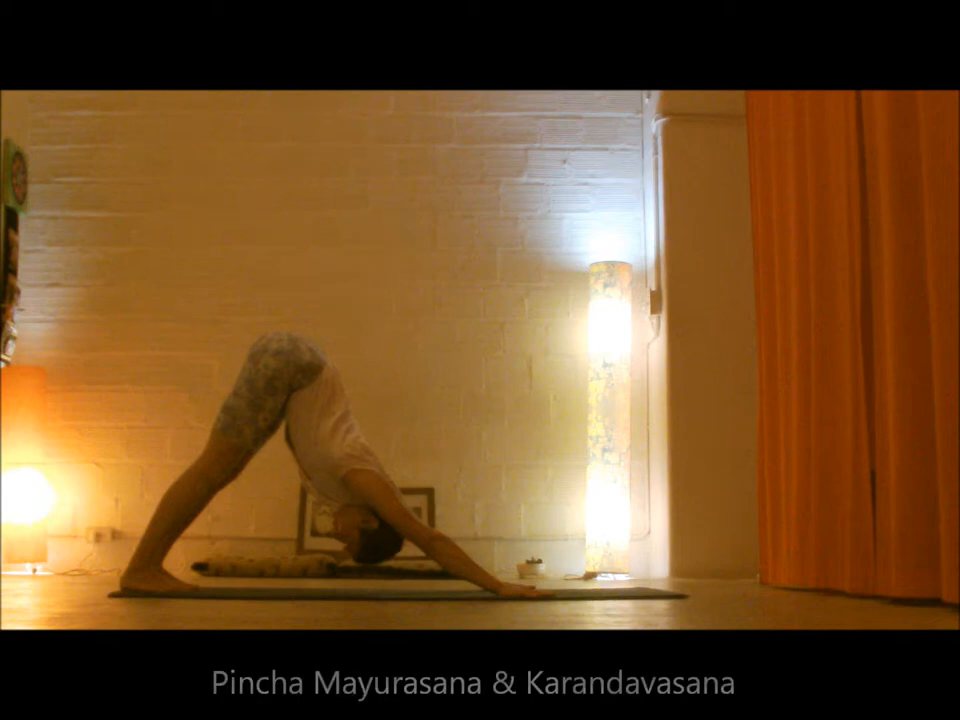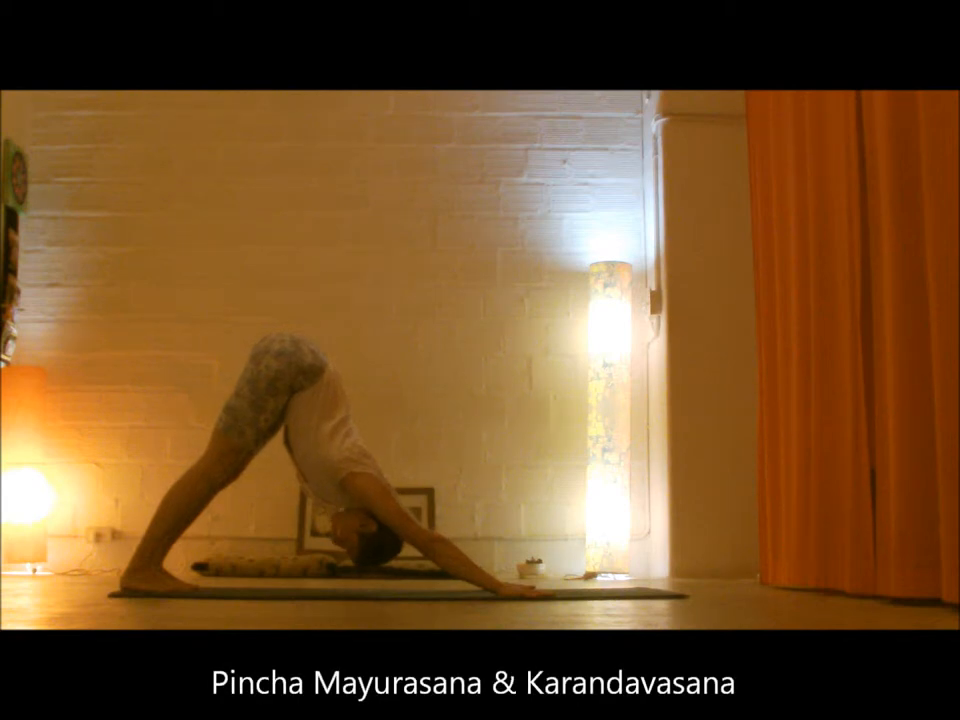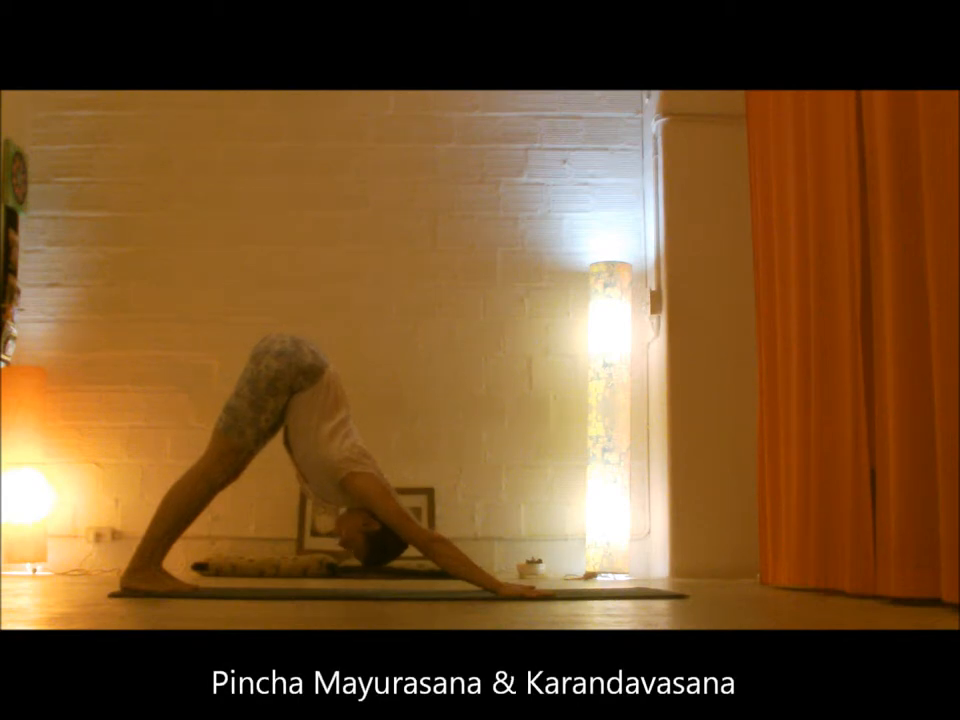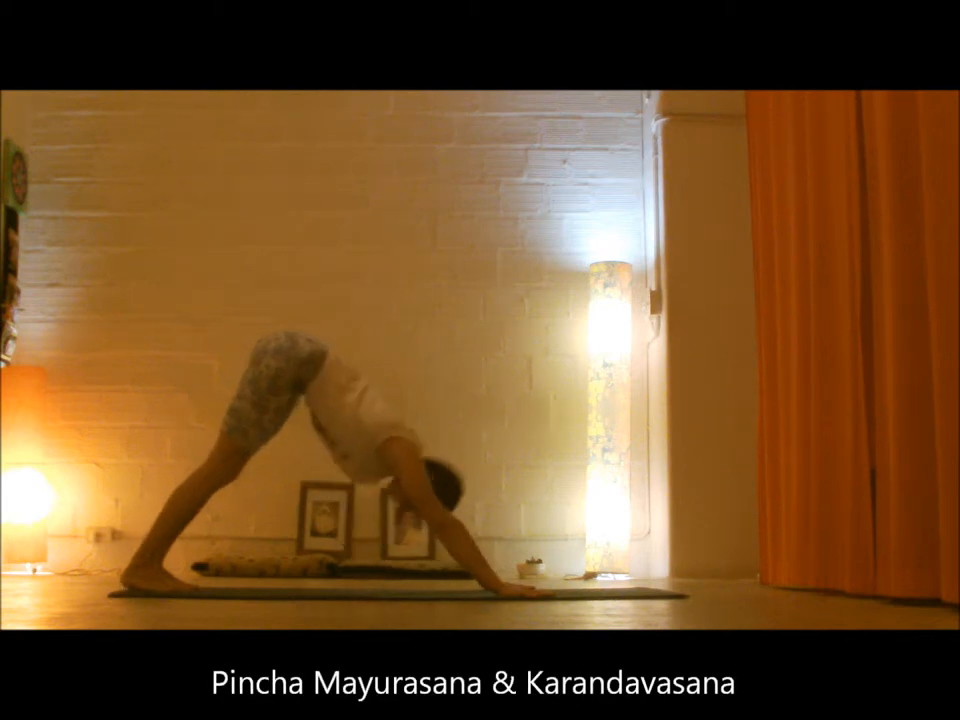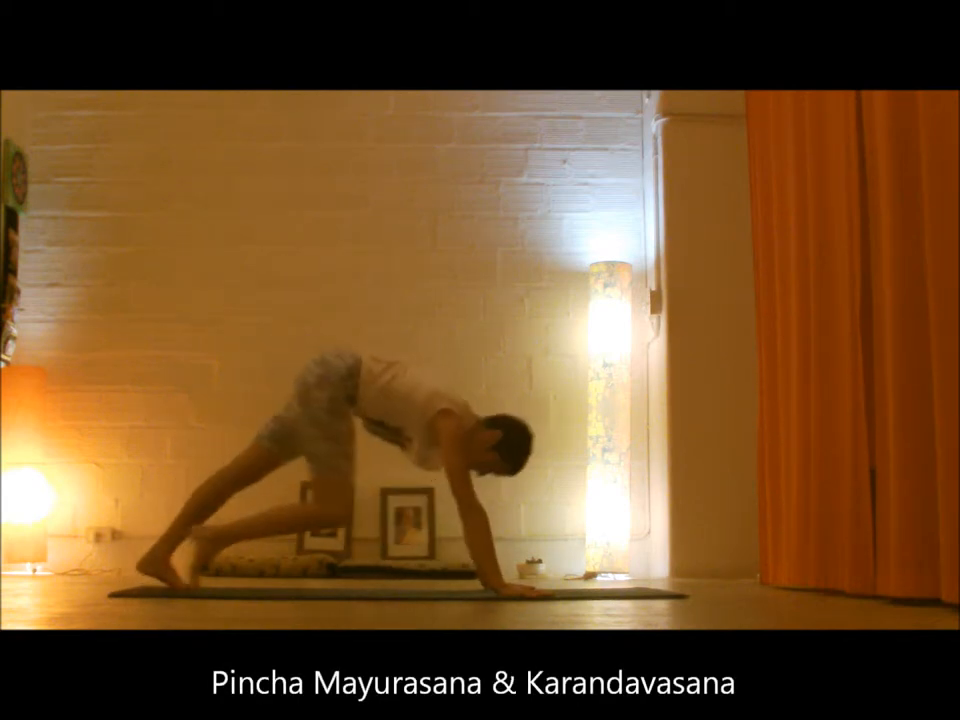
dt=0.4s
person 1, frame 1
right shoulder: (360, 481)
left elbow: (430, 540)
right elbow: (431, 540)
left hip: (291, 367)
right hip: (283, 359)
left knee: (224, 472)
right knee: (212, 468)
left ankle: (149, 566)
right ankle: (140, 568)
person 1, frame 2
right shoulder: (358, 484)
left elbow: (429, 542)
right elbow: (430, 542)
left hip: (291, 367)
right hip: (285, 360)
left knee: (225, 473)
right knee: (215, 468)
left ankle: (149, 566)
right ankle: (140, 567)
person 1, frame 3
left shoulder: (366, 489)
right shoulder: (360, 484)
left elbow: (428, 543)
right elbow: (429, 542)
left hip: (294, 369)
right hip: (285, 360)
left knee: (225, 473)
right knee: (214, 468)
left ankle: (149, 566)
right ankle: (140, 568)
person 1, frame 4
left shoulder: (404, 455)
right shoulder: (401, 454)
left elbow: (445, 525)
right elbow: (445, 524)
left wrist: (487, 578)
right wrist: (497, 585)
left hip: (294, 363)
right hip: (287, 359)
left knee: (224, 468)
right knee: (221, 468)
left ankle: (150, 564)
right ankle: (142, 565)
person 1, frame 5
left shoulder: (462, 429)
right shoulder: (454, 427)
left elbow: (470, 511)
right elbow: (470, 509)
left wrist: (488, 575)
right wrist: (498, 582)
left hip: (331, 382)
right hip: (332, 381)
left knee: (242, 471)
right knee: (335, 509)
left ankle: (158, 555)
right ankle: (214, 537)
